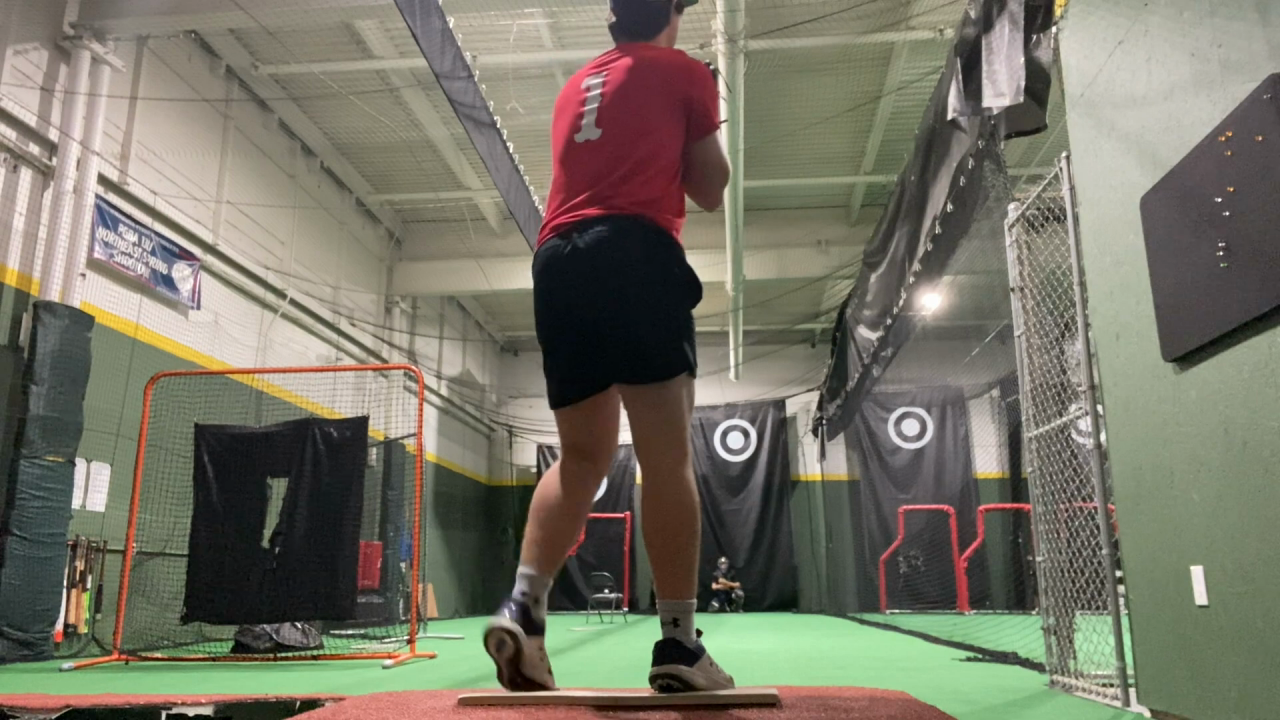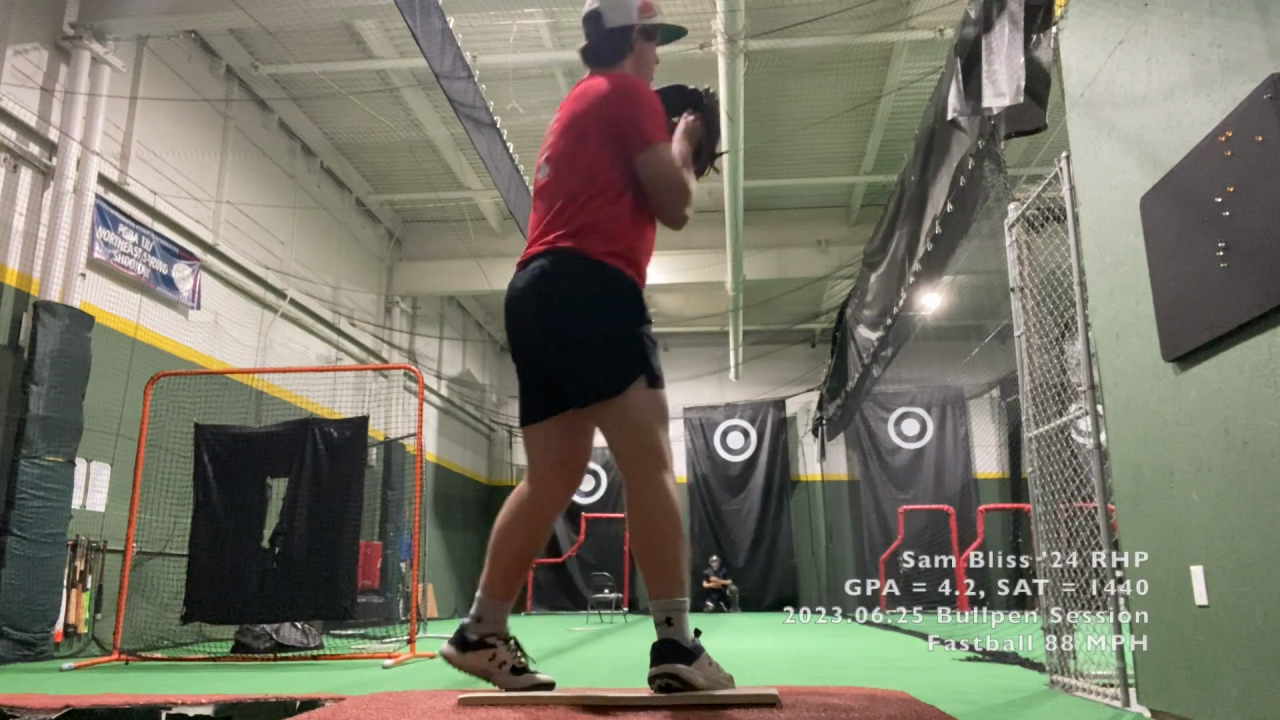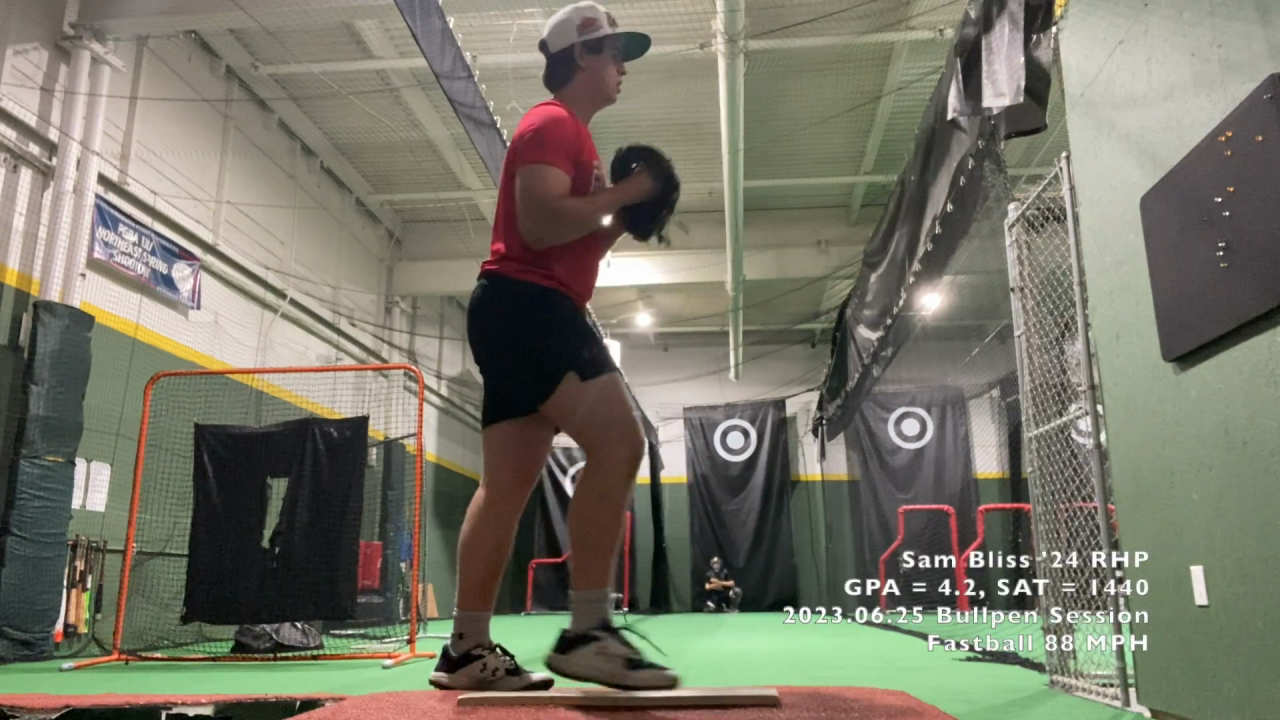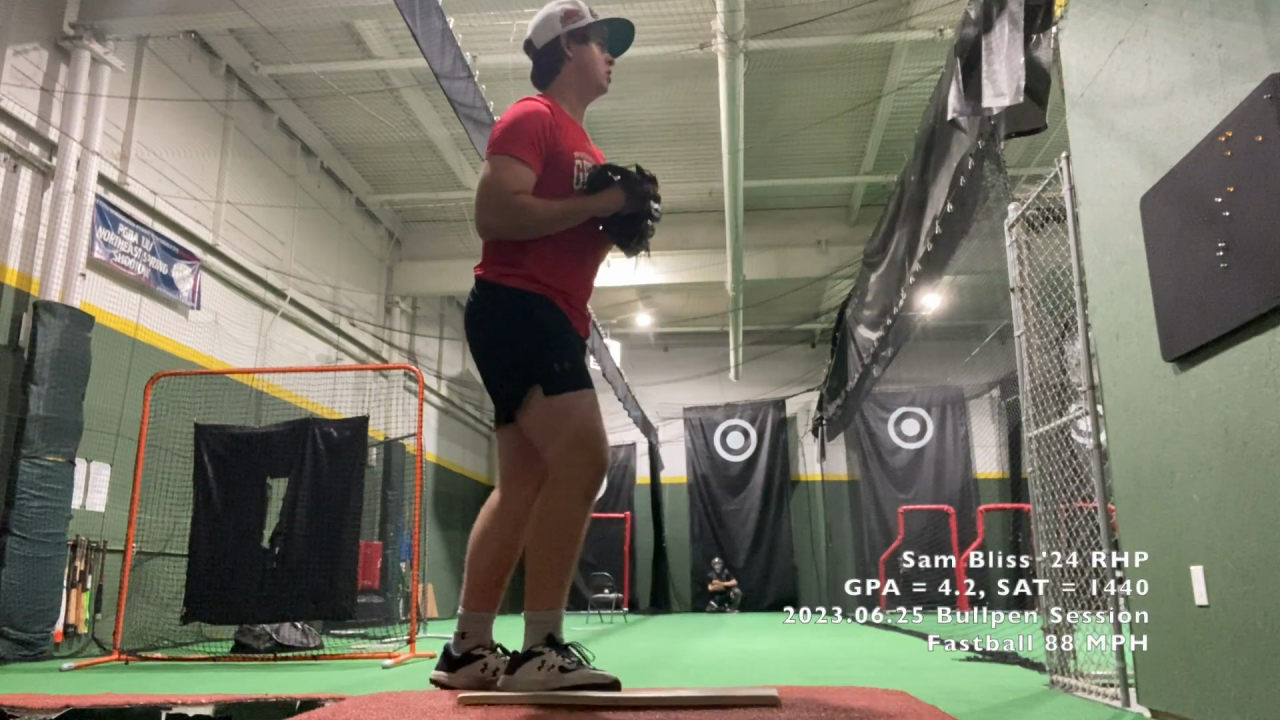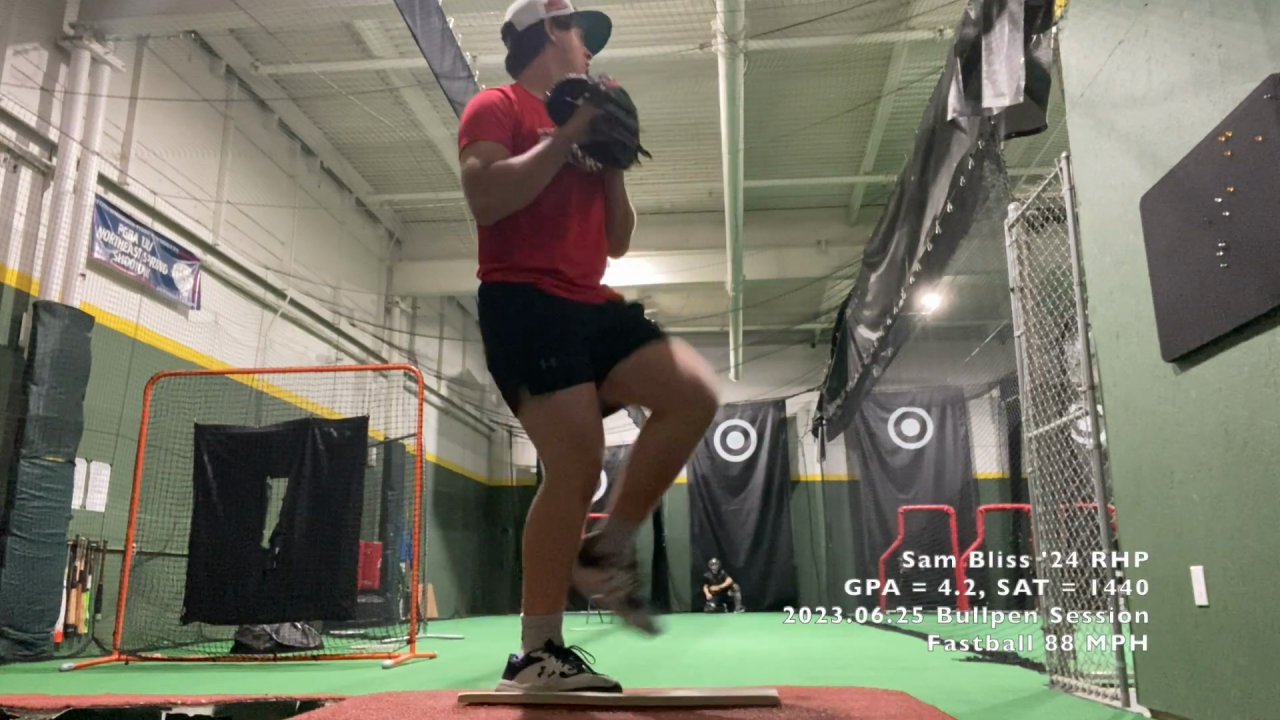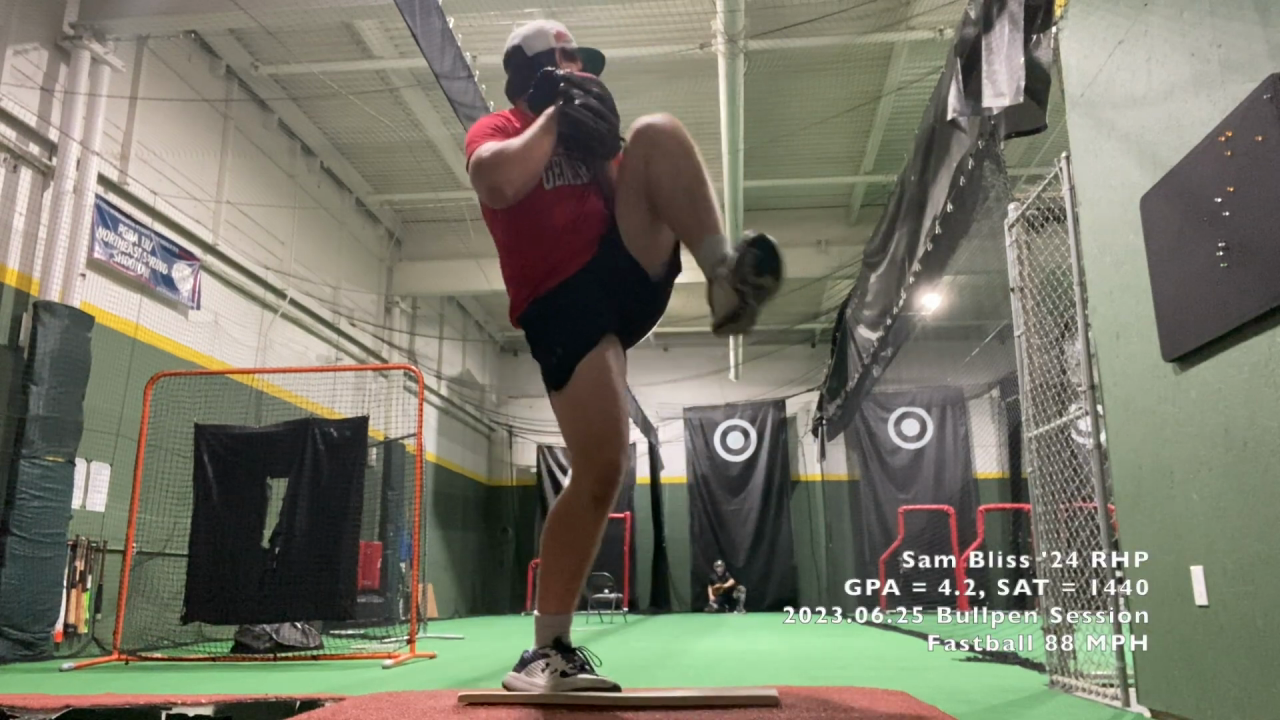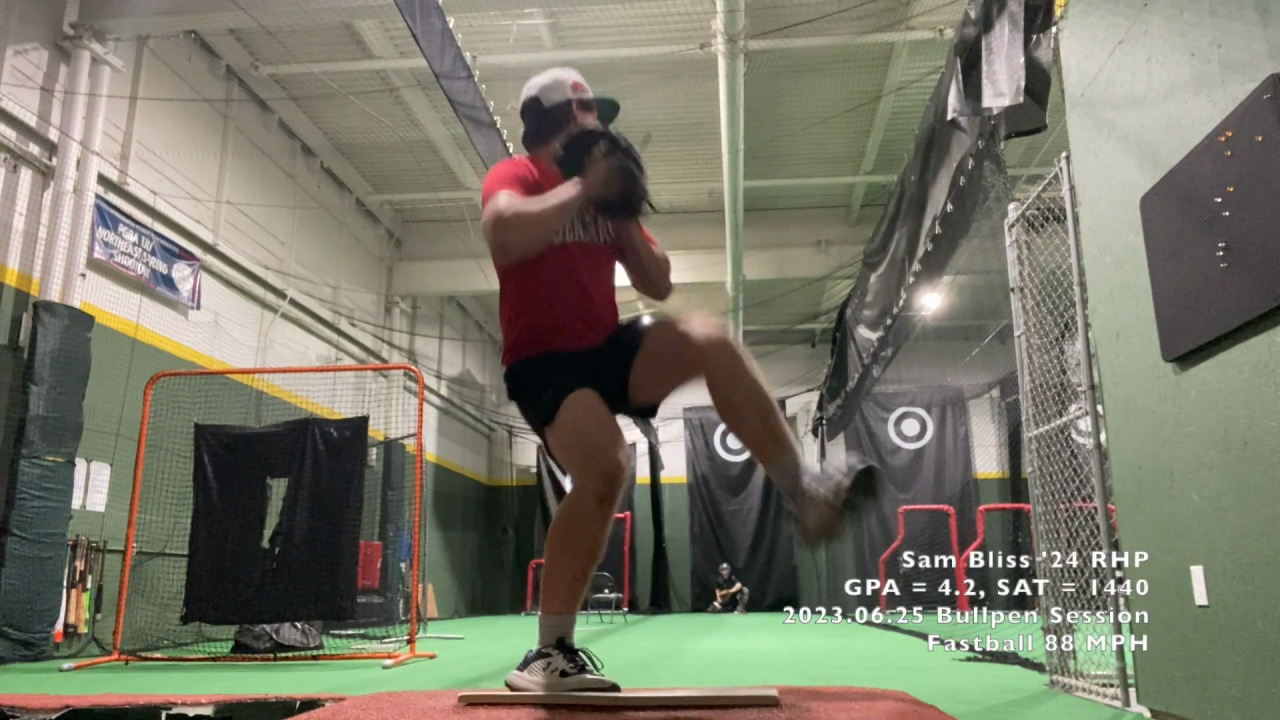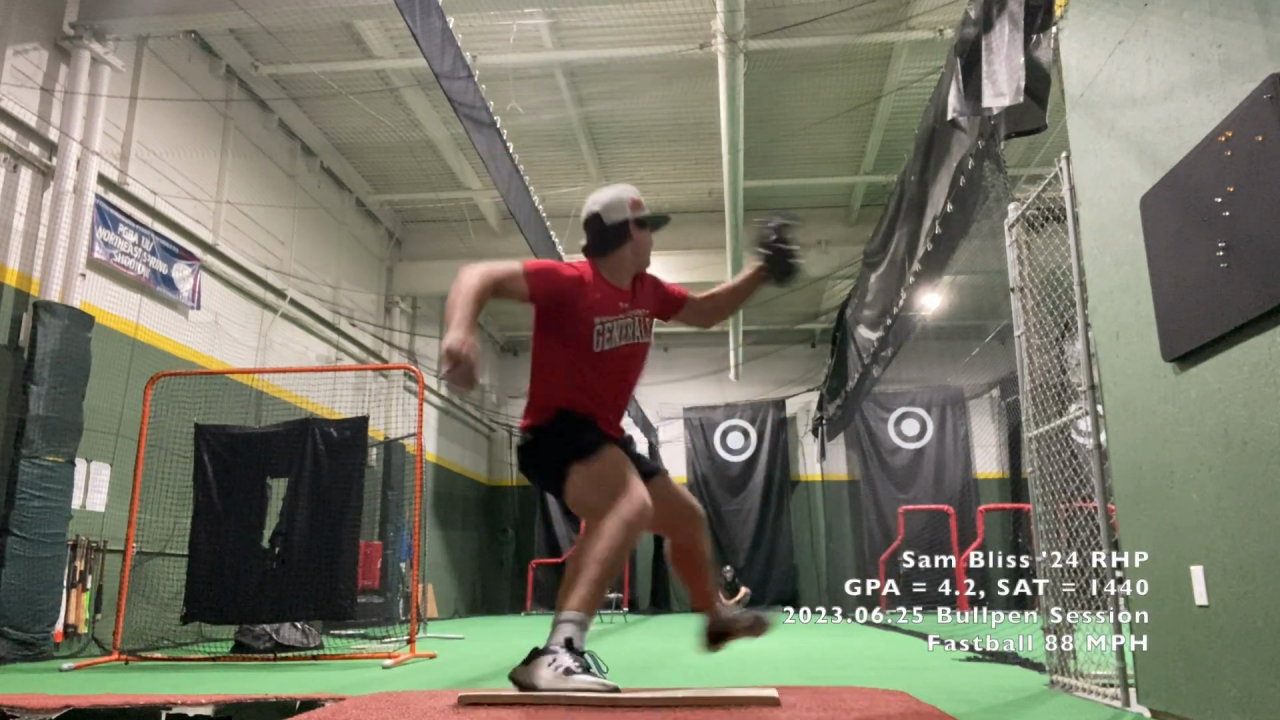
dt=0.3s
person 1, frame 1
left shoulder: (576, 86)
right shoulder: (686, 73)
right elbow: (709, 193)
left hip: (560, 259)
right hip: (635, 258)
left knee: (580, 462)
right knee: (667, 457)
left ankle: (523, 605)
right ankle: (679, 643)
person 1, frame 2
left shoulder: (577, 108)
right shoulder: (629, 96)
right elbow: (673, 209)
left wrist: (665, 156)
right wrist: (682, 145)
left hip: (540, 294)
right hip: (586, 294)
left knee: (551, 476)
right knee: (649, 463)
left ankle: (480, 635)
right ankle: (676, 646)
person 1, frame 3
left shoulder: (564, 135)
right shoulder: (551, 125)
left elbow: (576, 243)
right elbow: (544, 227)
left wrist: (621, 218)
right wrist: (623, 193)
left hip: (516, 315)
right hip: (527, 308)
left knee: (506, 485)
right knee: (617, 443)
left ankle: (466, 649)
right ankle: (589, 631)
person 1, frame 4
left shoulder: (584, 146)
right shoulder: (530, 119)
right elbow: (494, 215)
left wrist: (614, 221)
right wrist: (597, 205)
left hip: (554, 321)
right hip: (516, 311)
left knee: (522, 488)
right knee: (582, 461)
left ankle: (467, 649)
right ankle: (540, 648)
person 1, frame 5
left shoulder: (589, 121)
right shoulder: (497, 106)
left elbow: (617, 240)
right elbow: (487, 200)
left wrist: (610, 162)
right wrist: (563, 140)
left hip: (590, 306)
right hip: (524, 306)
left knee: (693, 395)
right knee: (576, 464)
left ankle: (607, 552)
right ankle: (537, 654)
person 1, frame 6
right shoulder: (493, 132)
left elbow: (627, 199)
right elbow: (503, 180)
left wrist: (603, 153)
right wrist: (553, 114)
left hip: (625, 275)
right hip: (562, 305)
left knee: (659, 131)
right knee: (601, 462)
left ankle: (728, 277)
right ankle: (547, 653)
person 1, frame 7
left shoulder: (611, 188)
right shoulder: (511, 177)
left elbow: (658, 285)
right elbow: (506, 237)
left wrist: (626, 217)
right wrist: (582, 188)
left hip: (610, 349)
right hip: (544, 366)
left knee: (710, 343)
right knee: (603, 469)
left ankle: (802, 490)
right ankle: (548, 652)
person 1, frame 8
left shoulder: (646, 289)
right shoulder: (568, 281)
left elbow: (707, 308)
right elbow: (477, 277)
left wrist: (761, 272)
right wrist: (458, 332)
left hip: (603, 440)
right hip: (555, 436)
left knee: (688, 515)
right knee: (630, 507)
left ankle: (716, 616)
right ankle: (559, 651)
